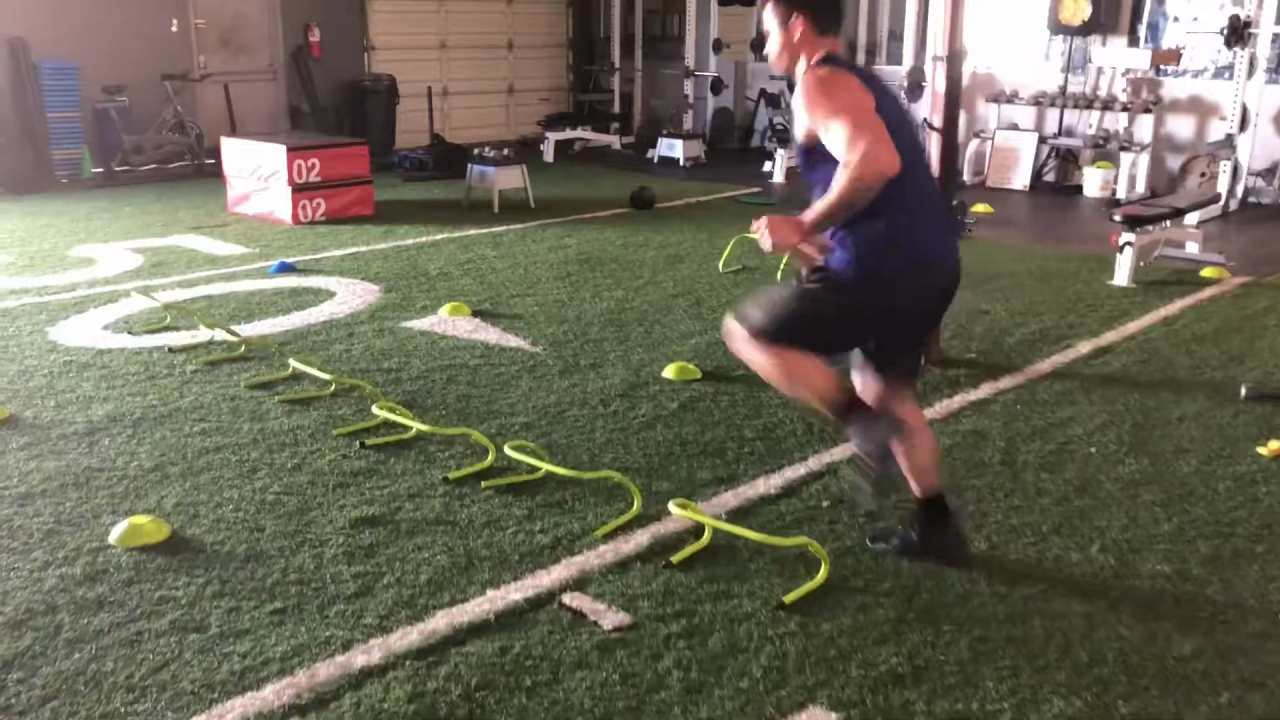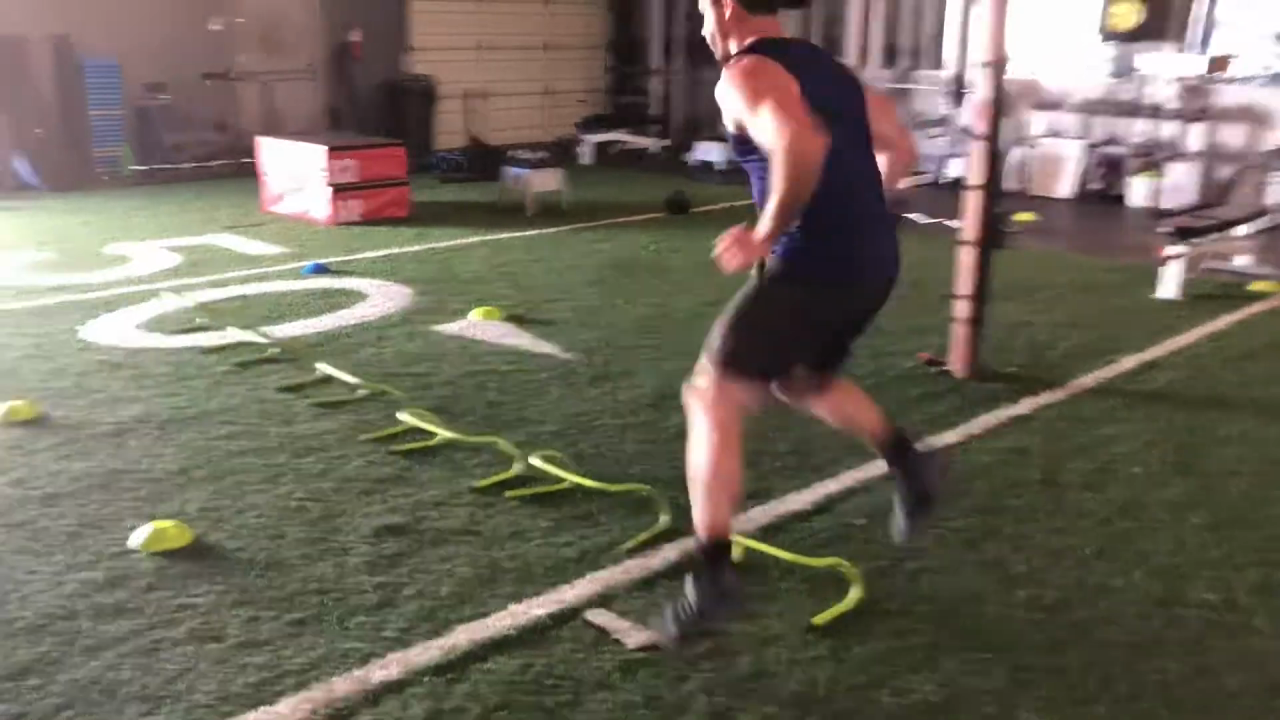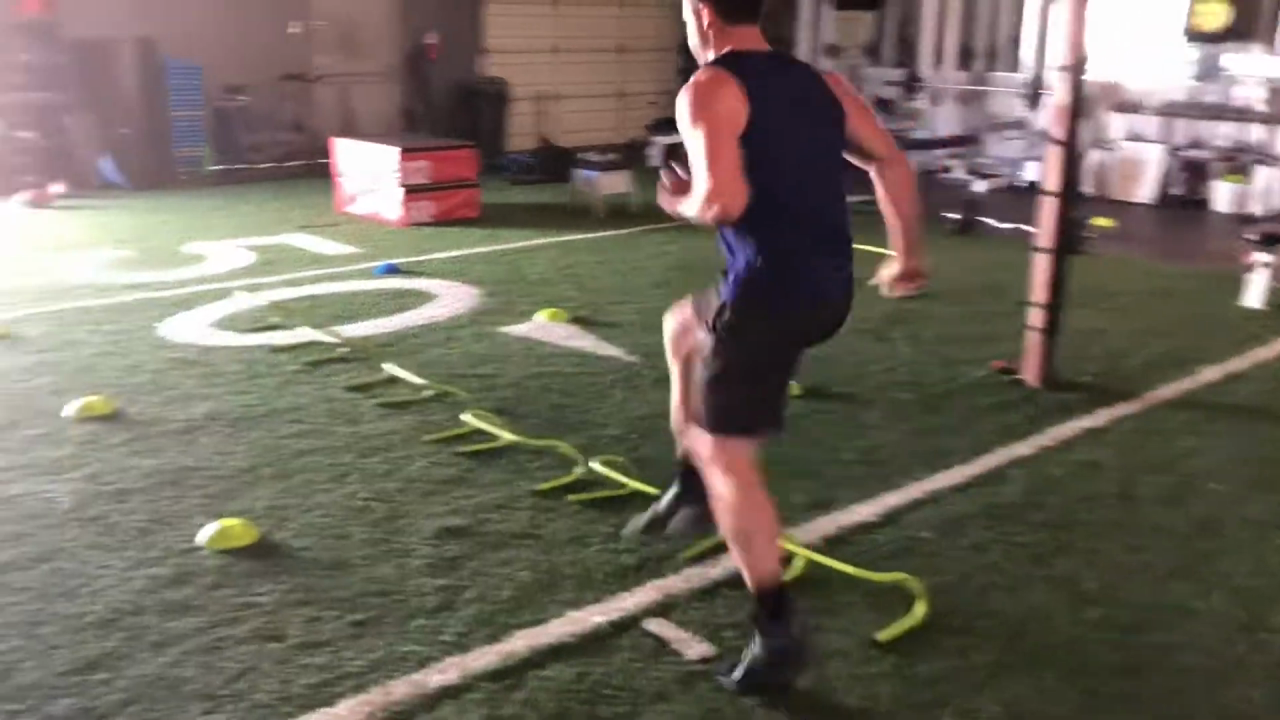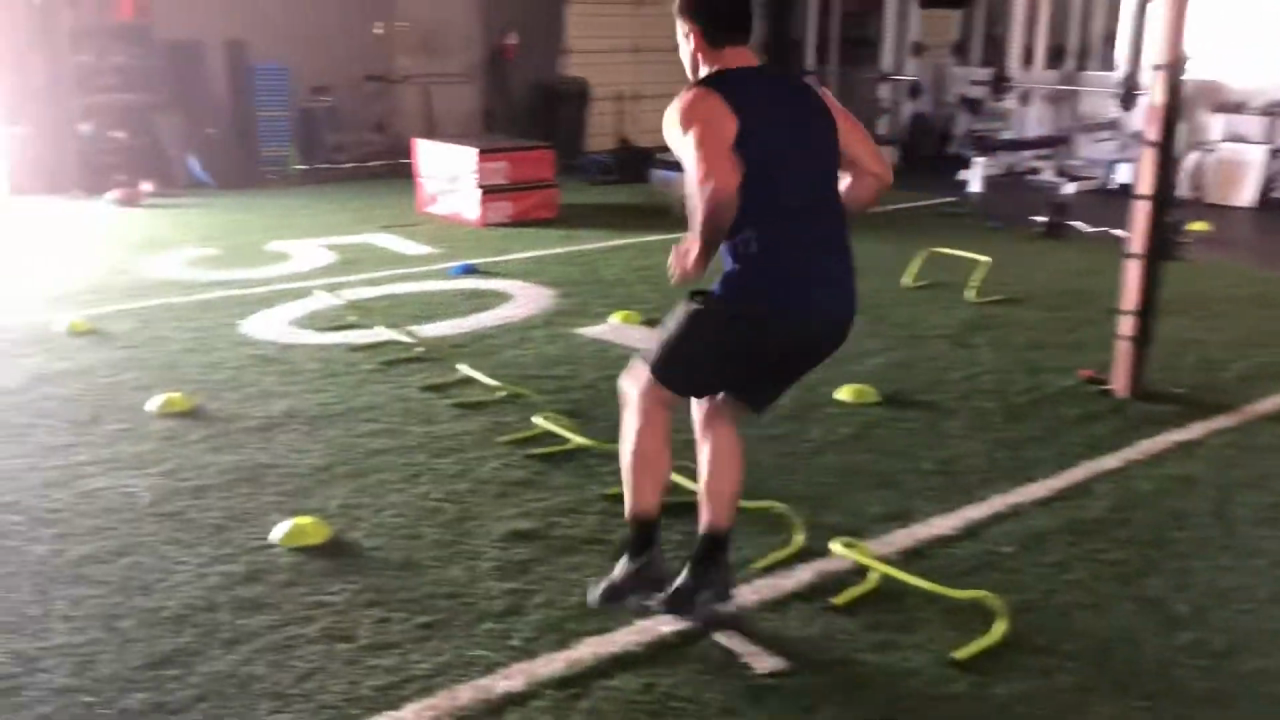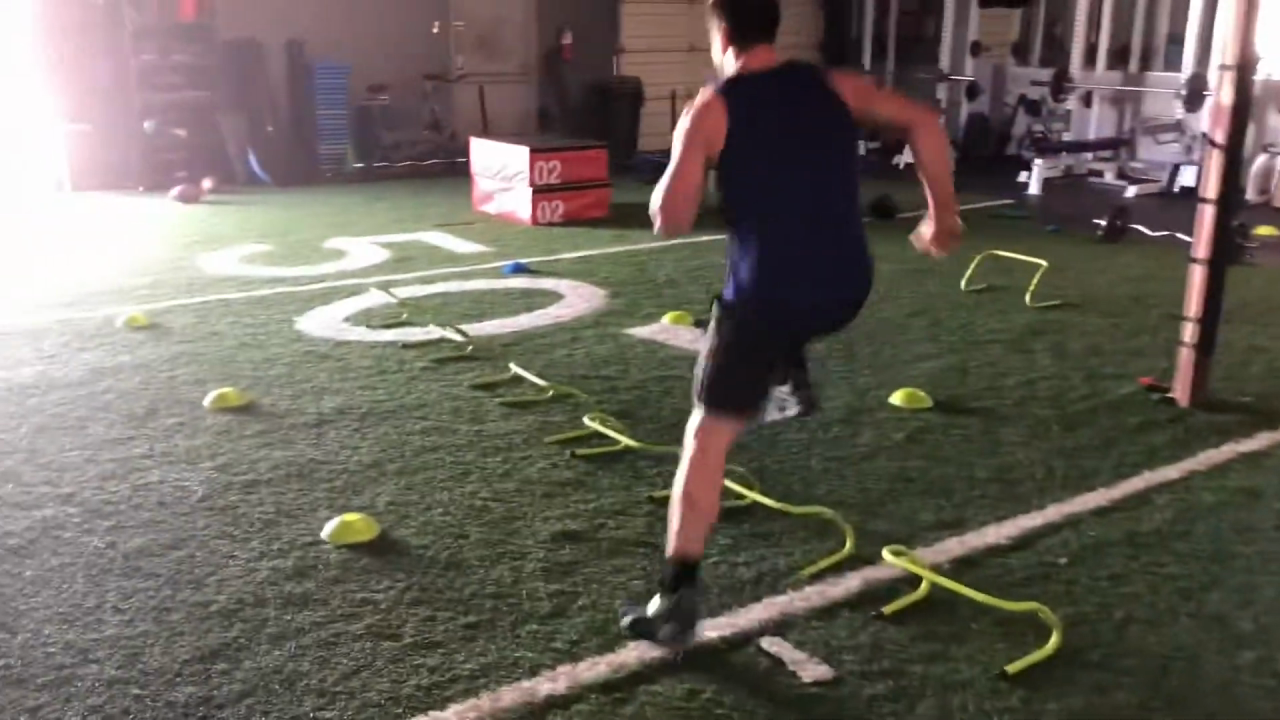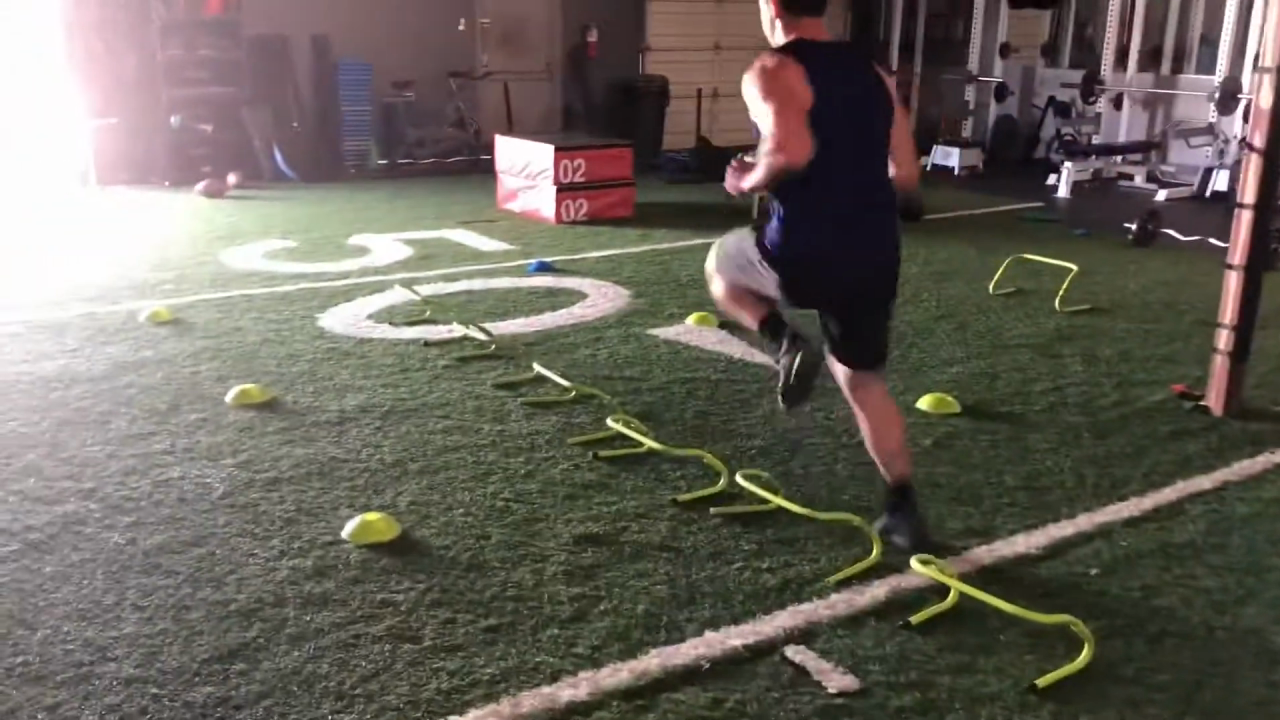
dt=0.2s
person 1, frame 1
left shoulder: (821, 87)
right shoulder: (866, 87)
left elbow: (875, 161)
left wrist: (810, 222)
right wrist: (816, 235)
left hip: (881, 270)
right hip: (936, 268)
left knee: (746, 332)
right knee: (887, 393)
left ankle: (860, 417)
right ankle: (936, 527)
person 1, frame 2
left shoulder: (744, 74)
right shoulder: (829, 68)
left elbow: (802, 143)
right elbow: (898, 149)
left wrist: (762, 238)
left hip: (814, 269)
right hip: (870, 264)
left knee: (713, 400)
right knee: (802, 382)
left ankle: (712, 578)
right ankle: (906, 460)
person 1, frame 3
left shoulder: (708, 89)
right shoulder: (820, 83)
left elbow: (725, 201)
right elbow: (888, 161)
left wrist: (682, 202)
right wrist: (905, 251)
left hip: (769, 293)
right hip: (827, 291)
left knee: (728, 462)
right knee: (683, 332)
left ankle: (778, 634)
right ankle: (689, 487)
person 1, frame 4
left shoulder: (694, 108)
right shoulder: (810, 96)
left elbow: (715, 184)
right elbow: (873, 174)
left wrist: (699, 250)
left hip: (760, 301)
right hip: (831, 311)
left knee: (645, 390)
right knee: (716, 417)
left ankle: (642, 558)
right ankle: (708, 570)
person 1, frame 5
left shoulder: (711, 110)
right shoulder: (835, 87)
left elbow: (668, 216)
right elbow: (925, 123)
left wrist: (689, 164)
right wrist: (941, 211)
left hip: (767, 293)
right hip: (846, 289)
left knee: (706, 440)
left ankle: (675, 597)
right ankle: (790, 379)
person 1, frame 6
left shoulder: (773, 72)
right shoulder: (873, 74)
left elbow: (793, 150)
right elbow: (904, 171)
left wrist: (751, 179)
left hip: (801, 254)
right hip: (875, 260)
left knee: (723, 262)
right knee: (865, 382)
left ankle: (785, 342)
right ankle: (904, 511)
